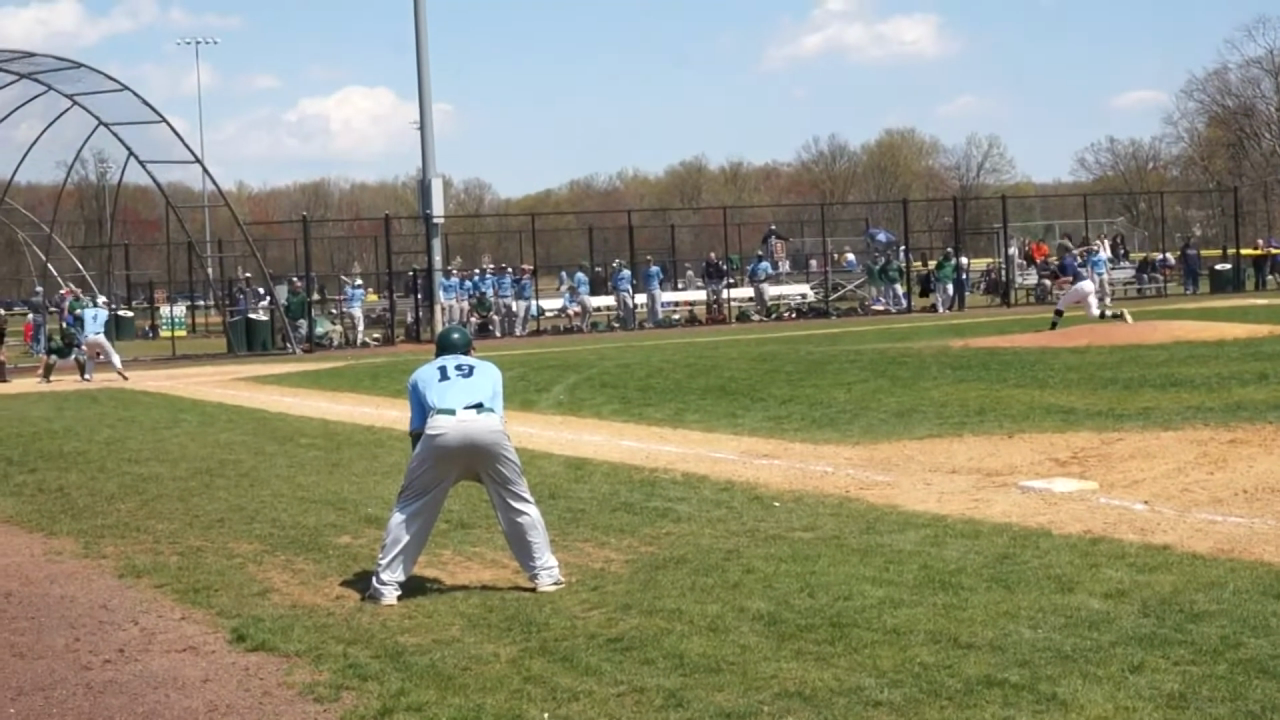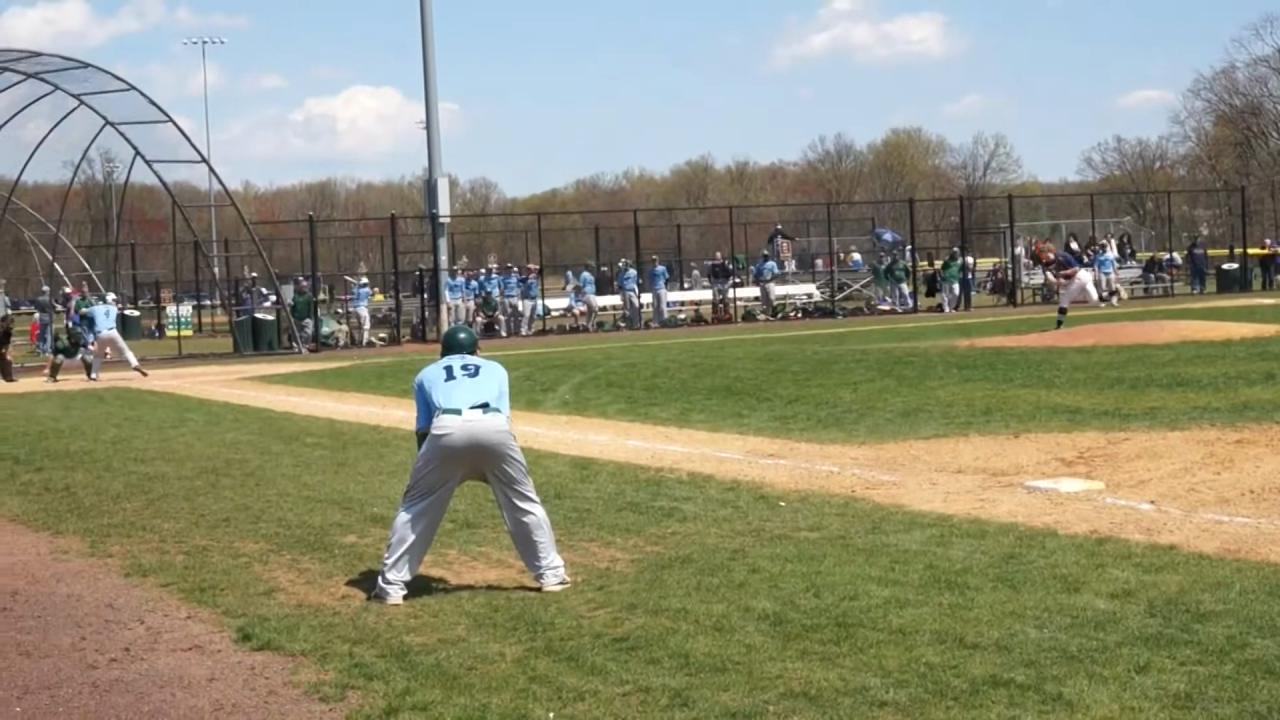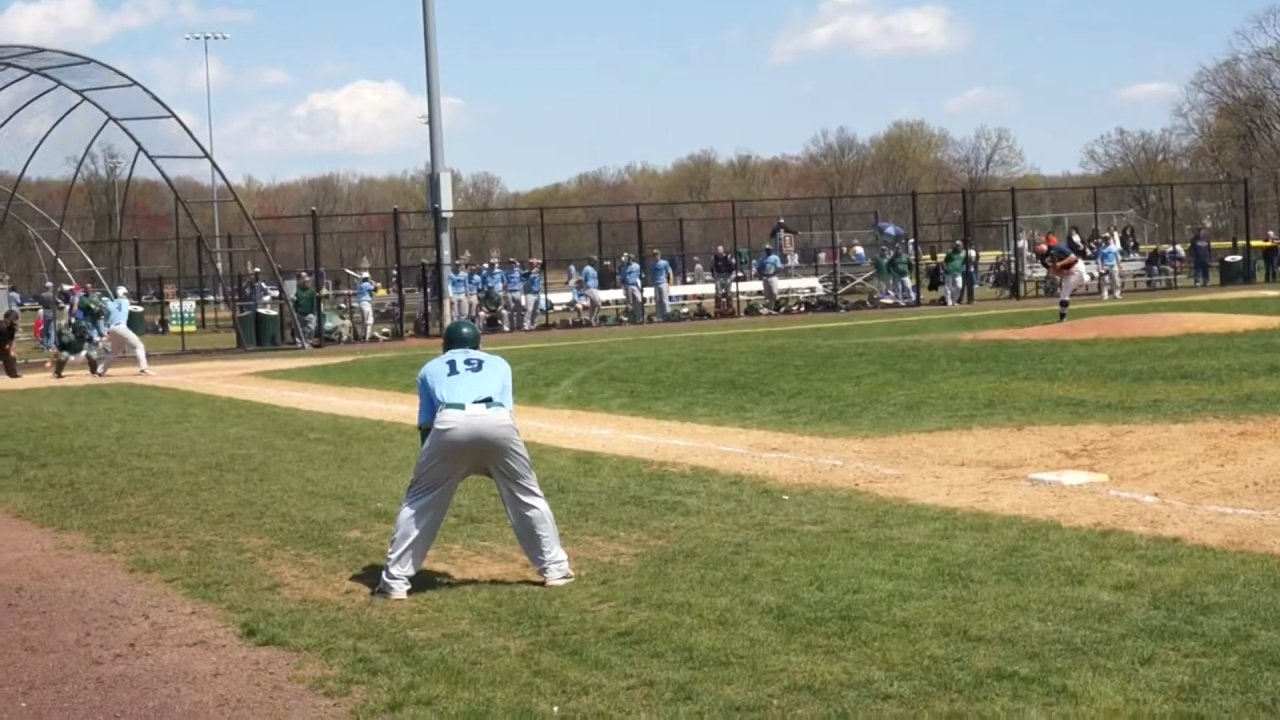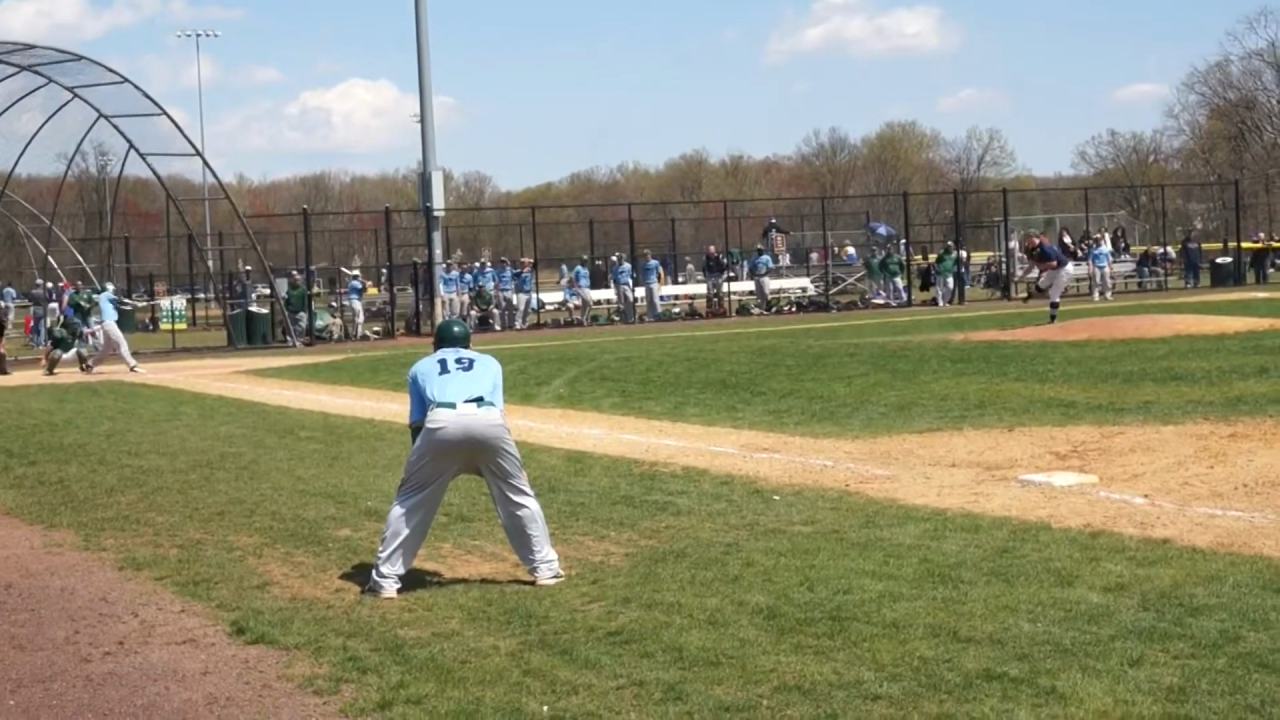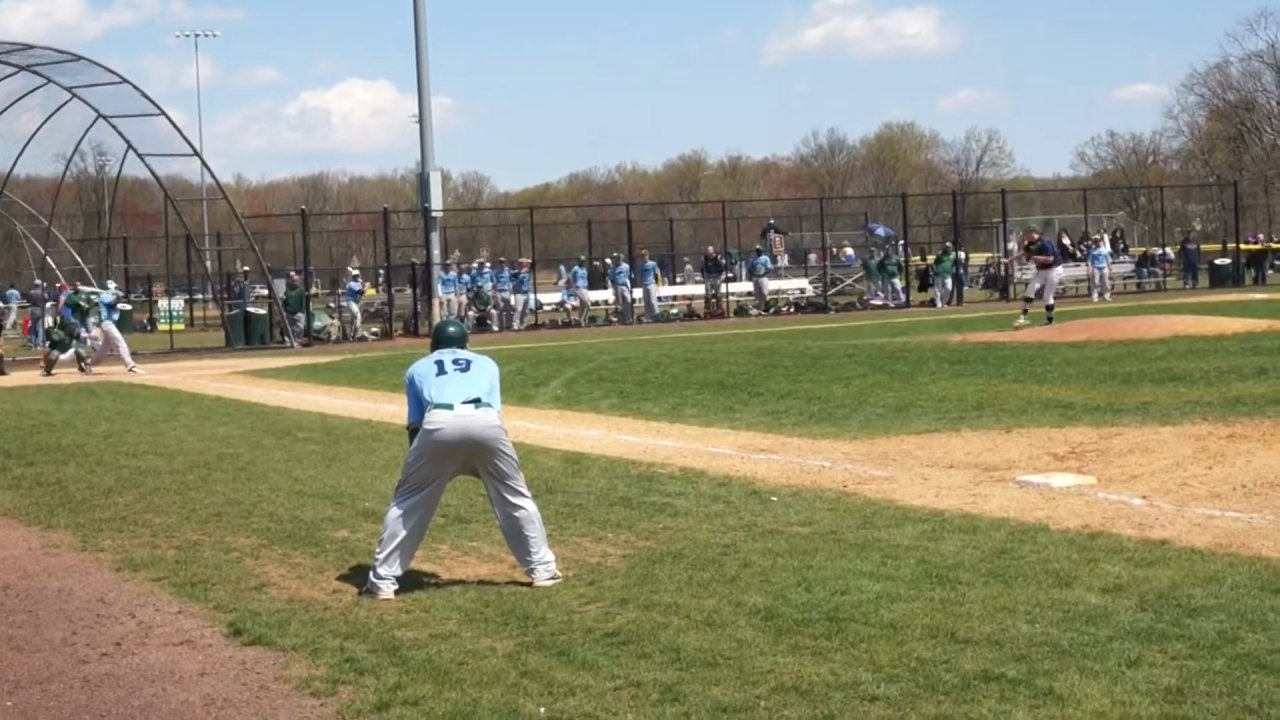
dt=0.2s
person 1, frame 1
left shoulder: (421, 374)
right shoulder: (488, 368)
left elbow: (417, 431)
left wrist: (427, 473)
right wrist: (484, 471)
left hip: (440, 429)
right hip: (487, 428)
left knee: (410, 508)
right knee: (518, 503)
left ankle: (385, 587)
right ankle: (545, 575)
person 1, frame 2
left shoulder: (427, 374)
right shoulder: (495, 368)
left elbow: (423, 431)
left wrist: (434, 473)
right wrist: (490, 471)
left hip: (447, 430)
right hip: (493, 427)
left knee: (416, 507)
right knee: (525, 503)
left ankle: (391, 586)
right ankle: (551, 575)
person 1, frame 3
left shoulder: (430, 368)
right shoulder: (498, 363)
left elbow: (426, 425)
left wrist: (435, 467)
right wrist: (494, 465)
left hip: (450, 424)
right hip: (497, 421)
left knee: (420, 502)
right knee: (527, 497)
left ankle: (395, 581)
right ankle: (555, 568)
person 1, frame 4
left shoulder: (421, 367)
right shoulder: (489, 362)
left elbow: (417, 425)
left wrist: (425, 466)
right wrist: (484, 465)
left hip: (441, 424)
right hip: (488, 421)
left knee: (410, 501)
right knee: (519, 496)
left ankle: (385, 580)
right ankle: (545, 568)
person 1, frame 5
left shoulder: (418, 368)
right shoulder: (486, 363)
left elbow: (415, 425)
left wrist: (423, 468)
right wrist: (482, 466)
left hip: (439, 425)
right hip: (485, 423)
left knee: (408, 502)
right knee: (516, 496)
left ankle: (383, 580)
right ankle: (542, 569)
